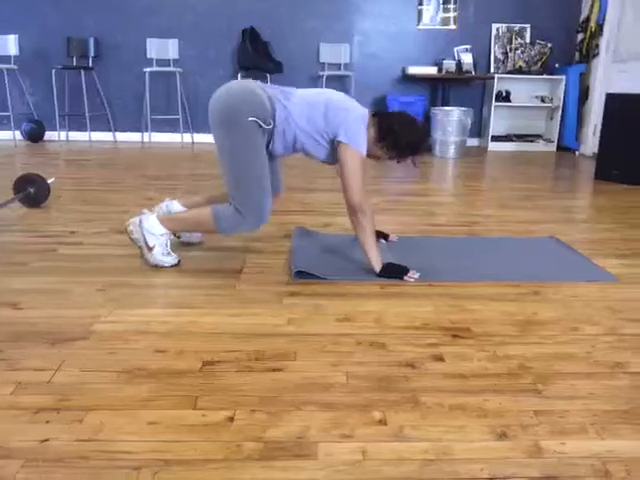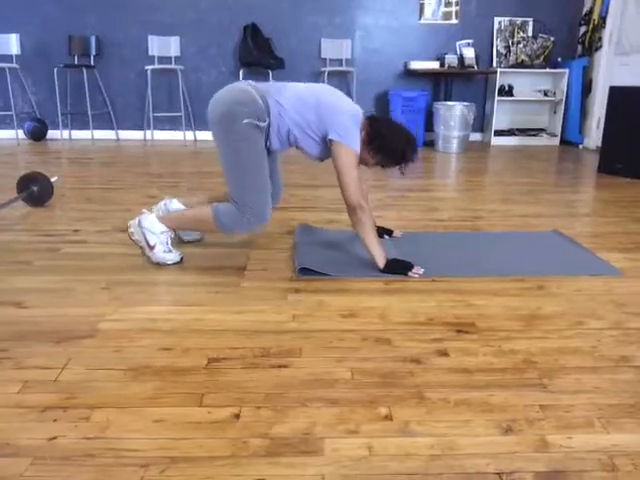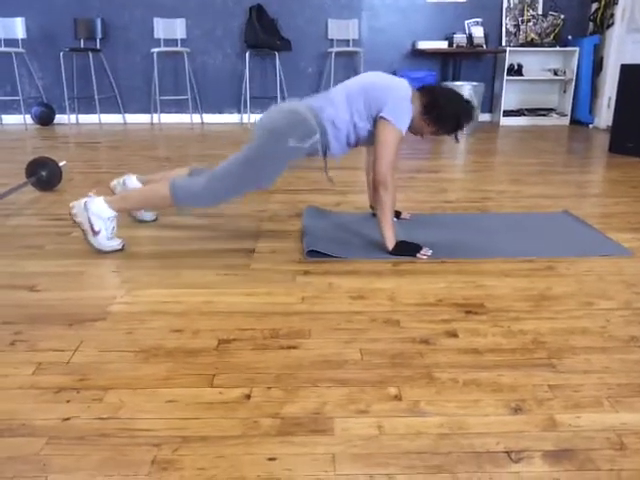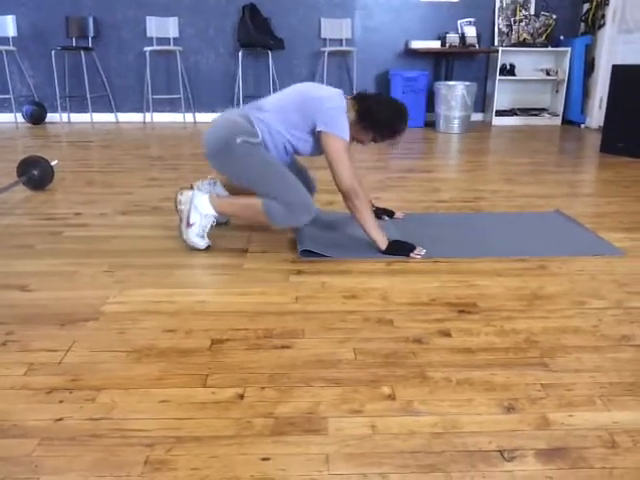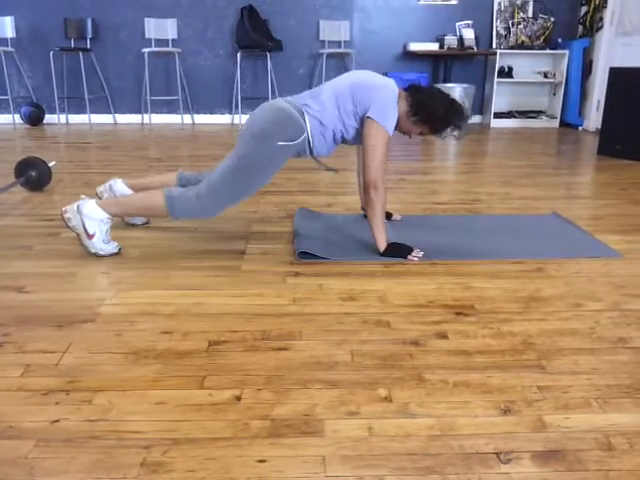
dt=0.7s
person 1, frame 1
left shoulder: (352, 122)
right shoulder: (355, 129)
left elbow: (352, 196)
right elbow: (358, 204)
left wrist: (368, 232)
right wrist: (379, 266)
left hip: (242, 101)
right hip: (243, 109)
left knee: (268, 192)
right knee: (252, 214)
left ankle: (178, 208)
right ankle: (156, 225)
person 1, frame 2
left shoulder: (356, 123)
right shoulder: (348, 131)
left elbow: (356, 198)
right elbow: (355, 204)
left wrist: (370, 228)
right wrist: (383, 262)
left hip: (244, 108)
right hip: (238, 112)
left knee: (268, 197)
right knee: (254, 216)
left ankle: (178, 207)
right ankle: (152, 227)
person 1, frame 3
left shoulder: (394, 92)
right shoulder: (401, 106)
left elbow: (373, 162)
right elbow: (383, 179)
left wrist: (379, 209)
right wrist: (392, 243)
left hip: (291, 123)
right hip: (295, 131)
left knee: (219, 177)
right knee: (211, 189)
left ankle: (137, 184)
right ankle: (99, 207)
person 1, frame 4
left shoulder: (339, 106)
right shoulder: (334, 118)
left elbow: (348, 176)
right elbow: (349, 188)
left wrist: (369, 209)
right wrist: (385, 244)
left hip: (240, 135)
right hip: (232, 139)
left knee: (304, 188)
right knee: (300, 210)
left ankle: (214, 190)
right ankle: (204, 205)
person 1, frame 5
left shoulder: (386, 94)
right shoulder: (385, 107)
left elbow: (368, 175)
right elbow: (372, 183)
left wrist: (374, 211)
right wrist: (384, 245)
left hip: (281, 120)
right hip: (283, 130)
left knee: (212, 182)
right knee: (204, 201)
left ankle: (122, 189)
right ankle: (95, 212)
